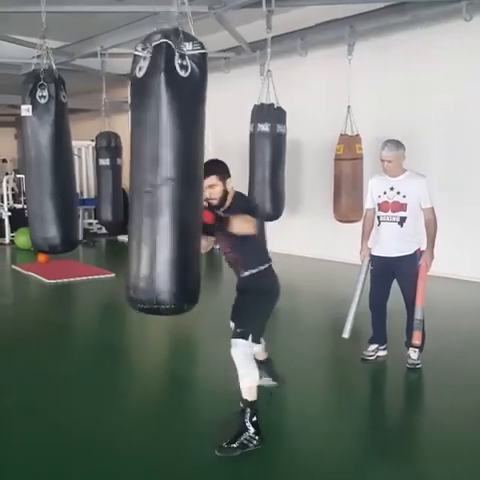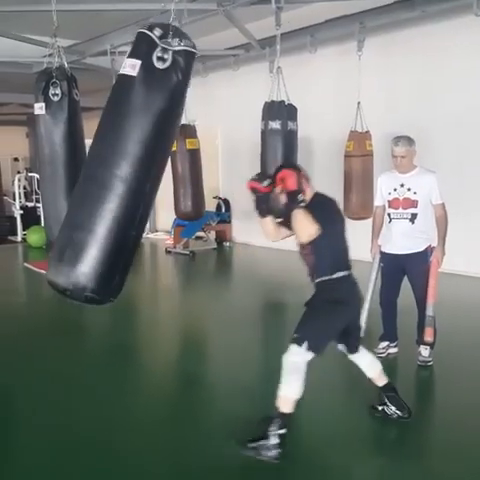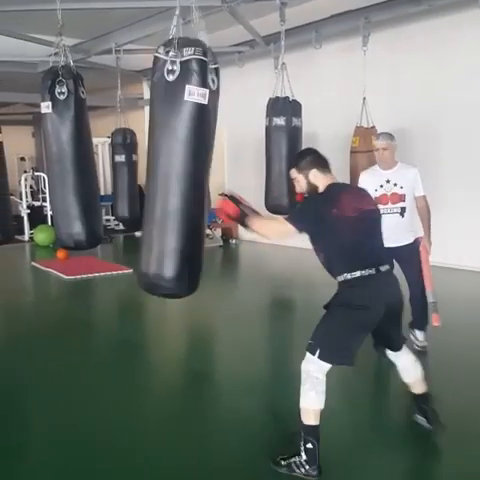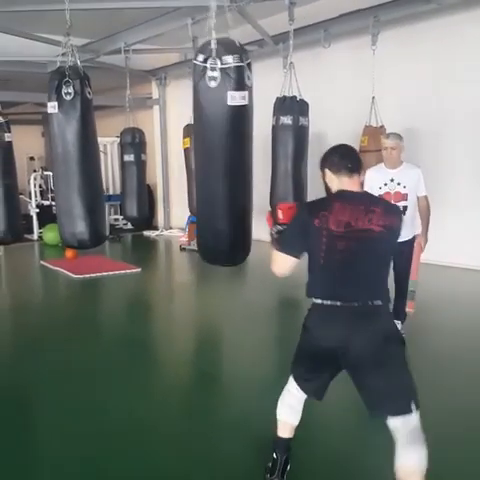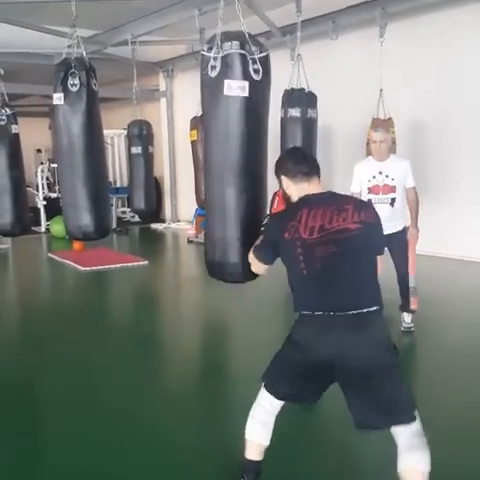
dt=0.7s
person 1, frame 1
left shoulder: (243, 204)
right shoulder: (216, 209)
left elbow: (248, 227)
right elbow: (204, 245)
left wrist: (212, 220)
left hip: (261, 282)
right hip: (249, 282)
left knee: (240, 349)
right knee: (243, 331)
left ankle: (250, 428)
right ankle: (266, 372)
person 1, frame 2
left shoulder: (324, 206)
right shoulder: (306, 208)
left elbow: (305, 235)
right elbow: (274, 234)
left wrist: (295, 199)
right wrist: (262, 203)
left hip: (335, 293)
right hip: (342, 293)
left knee: (294, 358)
right knee: (354, 350)
left ankle: (275, 437)
right ankle: (395, 403)
person 1, frame 3
left shoulder: (318, 203)
right shoulder: (361, 197)
left elbow: (273, 229)
left wrist: (239, 210)
left hip: (357, 293)
right hip: (386, 286)
left knee: (314, 367)
right knee: (397, 349)
right ankle: (425, 411)
person 1, frame 4
left shoulder: (311, 212)
right shoulder: (392, 215)
left elbow: (280, 267)
left wrist: (279, 232)
left hip: (324, 321)
right hip: (374, 324)
left knee: (296, 387)
right knee: (405, 422)
person 1, frame 5
left shoulder: (282, 222)
right shoulder: (364, 211)
left elbow: (257, 266)
right elbow: (375, 267)
left hip: (312, 334)
right hip: (367, 331)
left knee: (268, 399)
right knee: (407, 427)
person 2, frame 1
left shoulder: (418, 182)
right shoulder: (375, 182)
left elbow: (430, 217)
left wrist: (429, 249)
right wrist: (364, 243)
left hip: (408, 254)
right hip: (379, 254)
left knee: (413, 303)
right knee: (376, 301)
left ankle: (414, 348)
right ankle: (378, 344)
person 2, frame 2
left shoulder: (428, 178)
right shoulder: (384, 179)
left elbow: (440, 213)
left wrist: (440, 245)
right wrist: (375, 241)
left hip: (419, 251)
right hip: (389, 251)
left knee: (424, 300)
right knee: (387, 299)
left ankle: (425, 345)
right ankle: (389, 341)
person 2, frame 3
left shoulder: (411, 173)
right shoulder: (366, 176)
left elbow: (422, 204)
left wrist: (426, 235)
left hip: (407, 242)
left knee: (417, 286)
left ankle: (417, 329)
person 2, frame 4
left shoulder: (414, 173)
right shoulder: (371, 174)
left elbow: (423, 202)
left wrist: (424, 232)
left hip: (405, 239)
left knee: (402, 282)
left ankle: (398, 319)
person 2, frame 5
left shoulder: (403, 165)
right shoulder: (361, 167)
left elbow: (411, 195)
right elbow: (354, 197)
left wrist: (414, 225)
left hip: (397, 229)
left knee: (404, 272)
left ankle: (406, 312)
